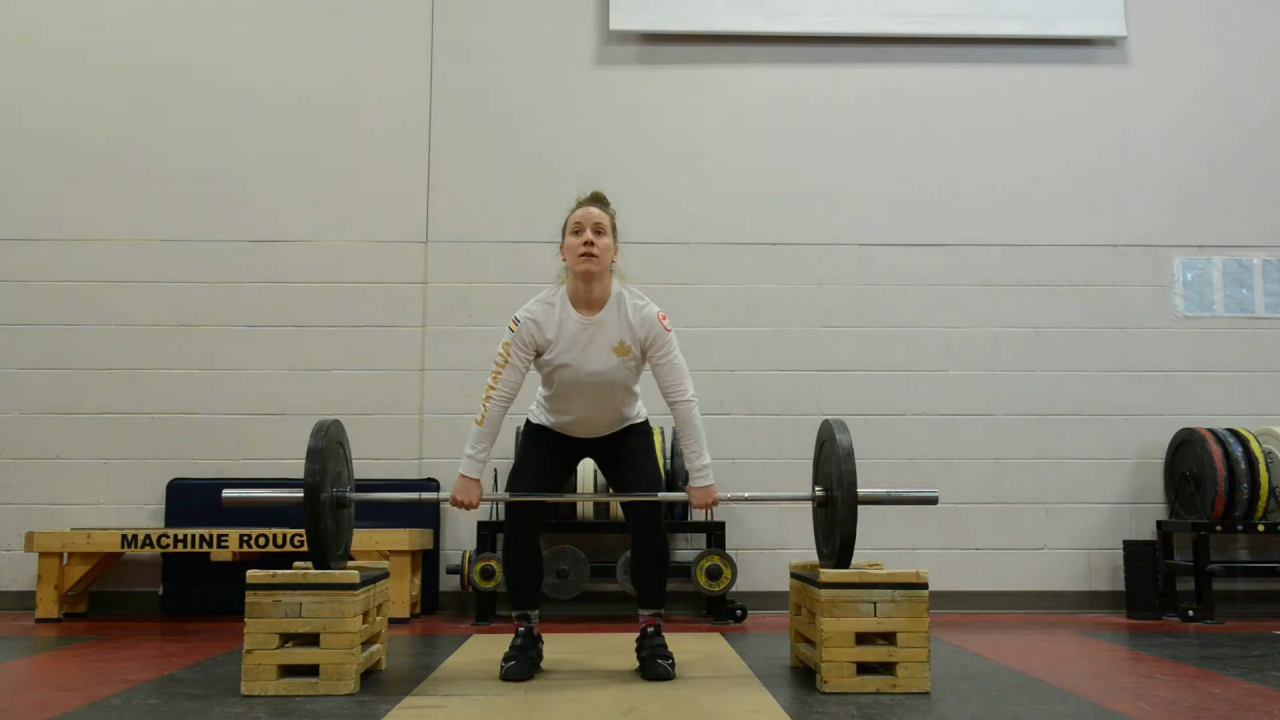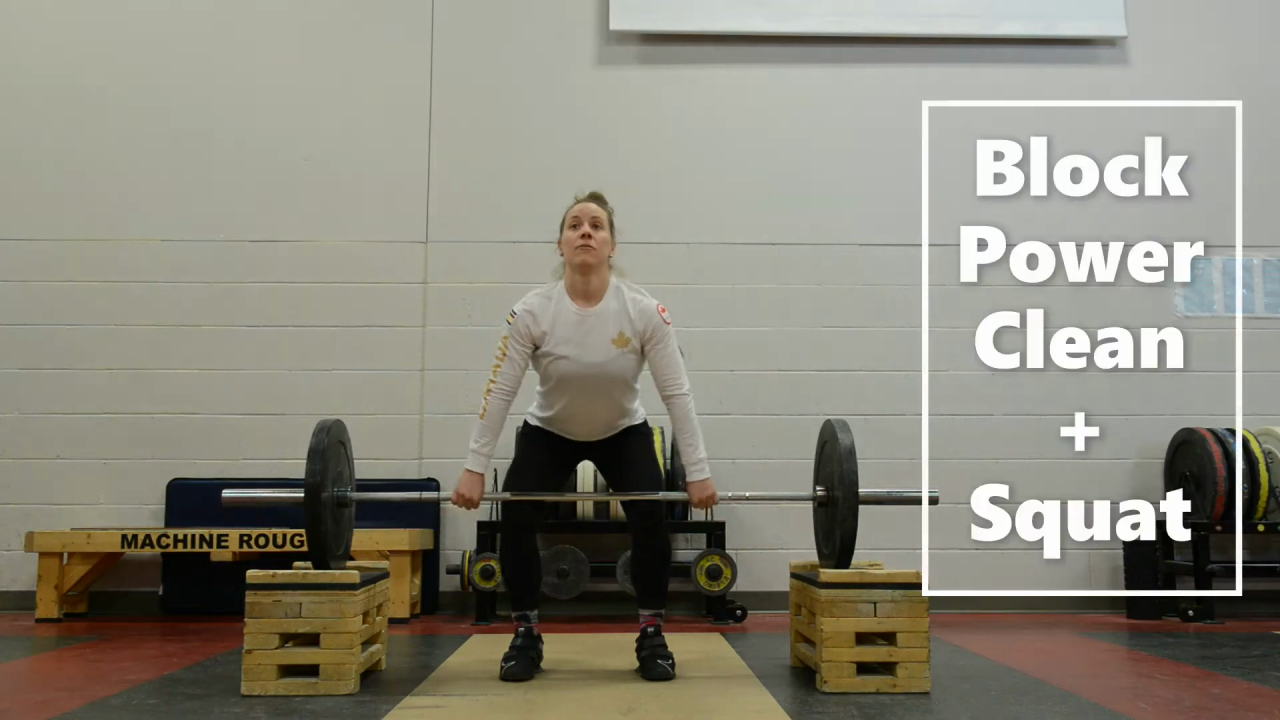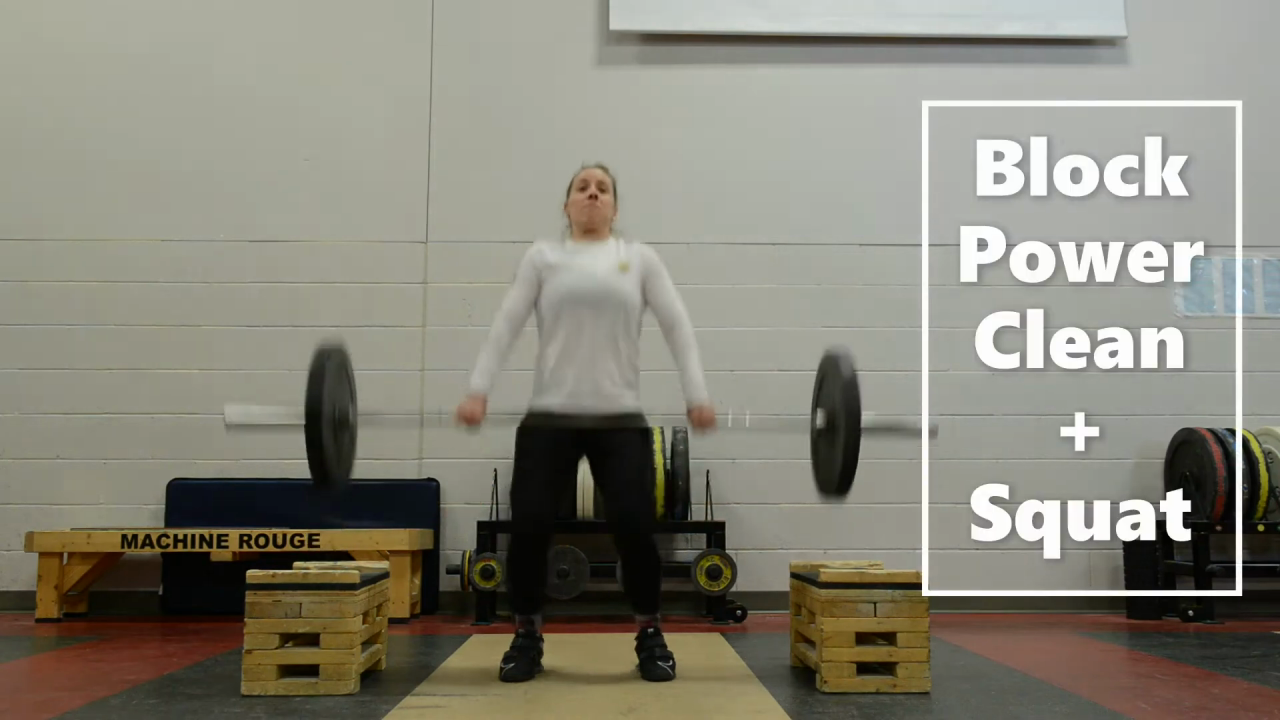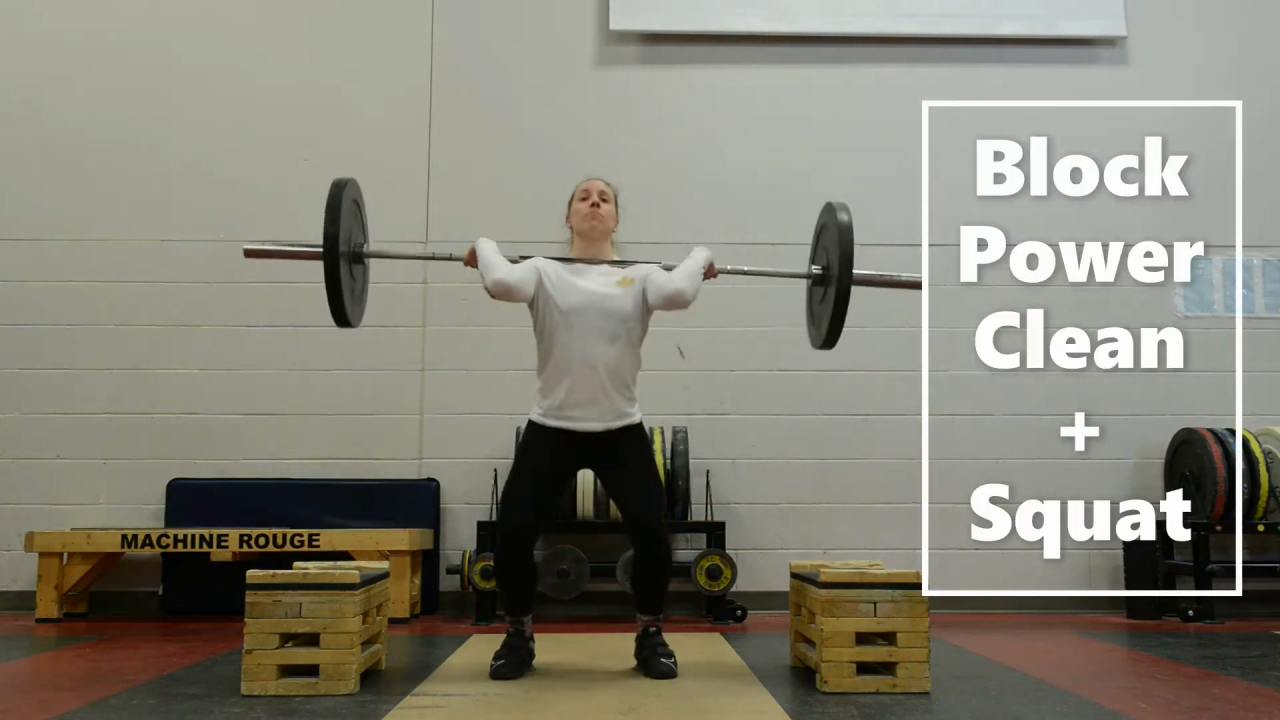
dt=0.5s
person 1, frame 1
left shoulder: (645, 316)
right shoulder: (535, 317)
left elbow: (681, 397)
right elbow: (497, 395)
left wrist: (701, 477)
right wrist: (469, 472)
left hip: (625, 431)
right hip: (550, 432)
left knee: (649, 518)
right knee: (520, 517)
left ankle: (652, 636)
right ankle: (526, 637)
person 1, frame 2
left shoulder: (644, 310)
right shoulder: (532, 310)
left elbow: (676, 392)
right elbow: (500, 390)
left wrist: (698, 472)
right wrist: (474, 467)
left hip: (623, 432)
right hip: (548, 432)
left knee: (650, 518)
right knee: (516, 519)
left ankle: (651, 636)
right ankle: (526, 637)
person 1, frame 3
left shoulder: (640, 258)
right shoulder: (543, 256)
left elbow: (678, 326)
right elbow: (506, 324)
left wrist: (698, 395)
right wrist: (477, 389)
left hip: (620, 421)
right hip: (549, 420)
left knee: (634, 528)
right knee: (529, 528)
left ankle: (650, 636)
right ankle: (527, 638)
person 1, frame 4
left shoulder: (639, 274)
right shoulder: (543, 270)
left elbow: (677, 293)
right elbow: (502, 284)
left wrist: (699, 257)
right wrist: (485, 249)
left hip: (620, 429)
right hip: (552, 428)
left knee: (651, 531)
right knee: (513, 533)
left ankle: (650, 636)
right ankle: (519, 637)
